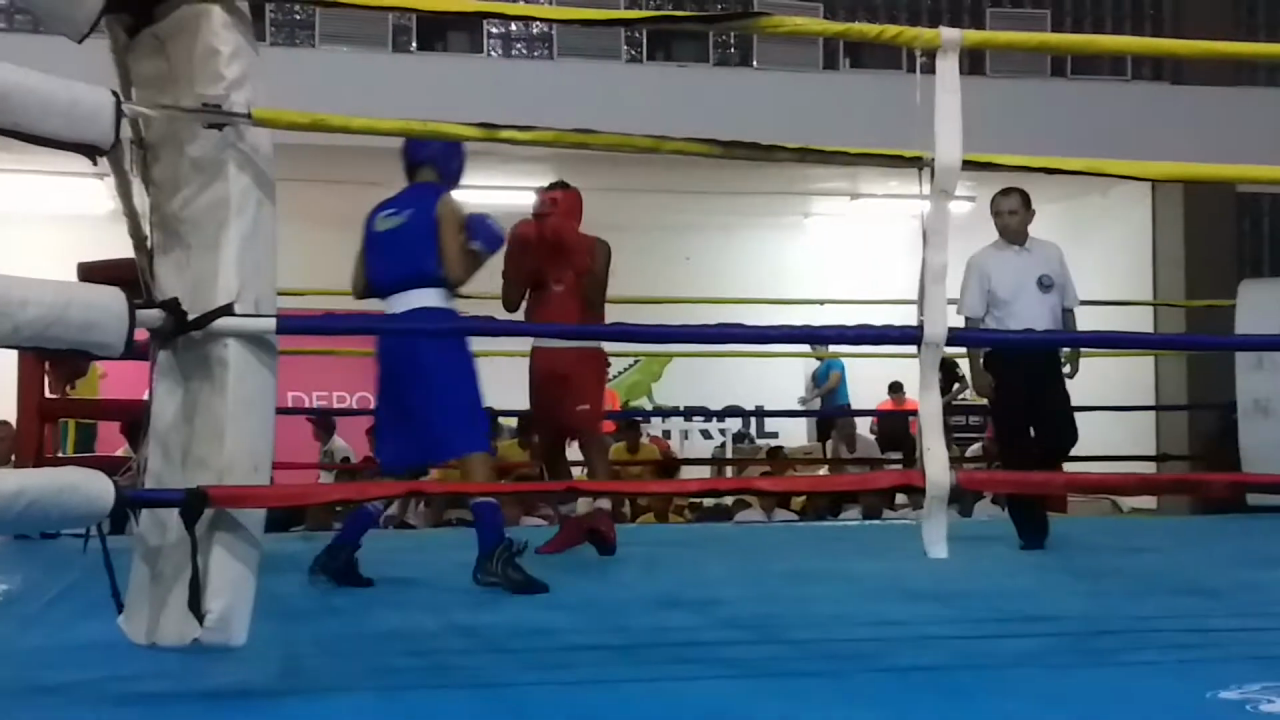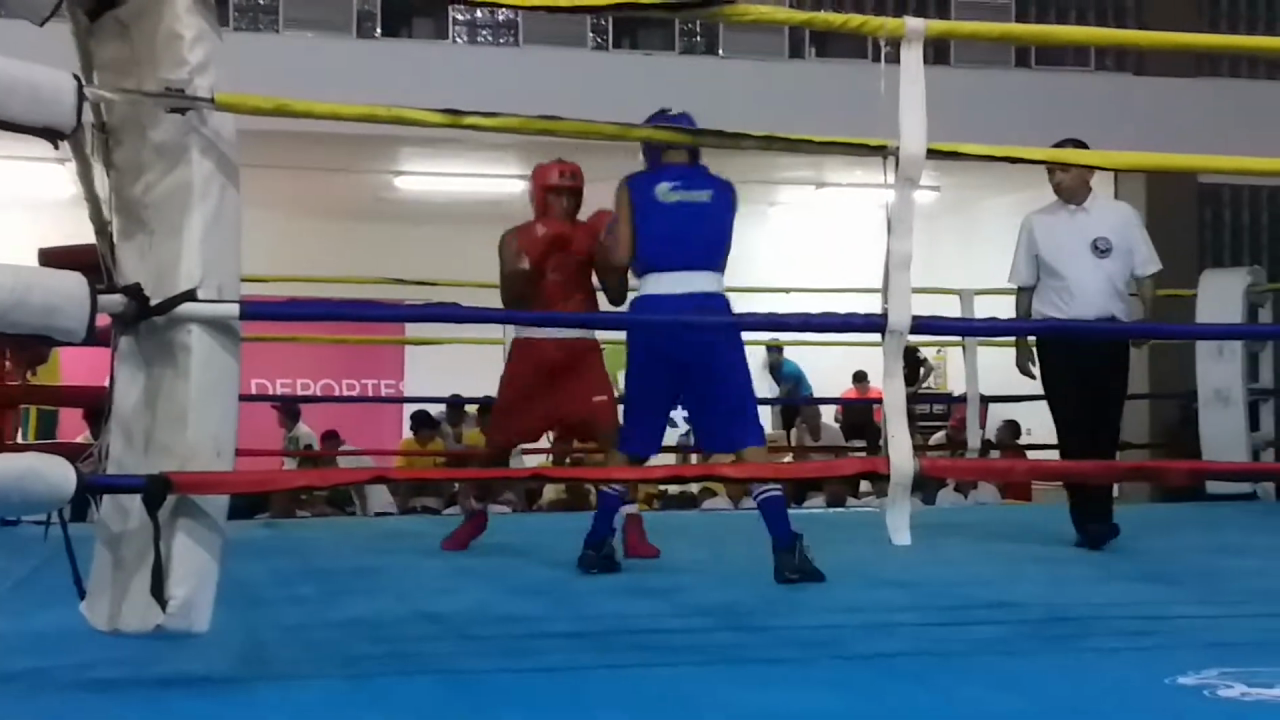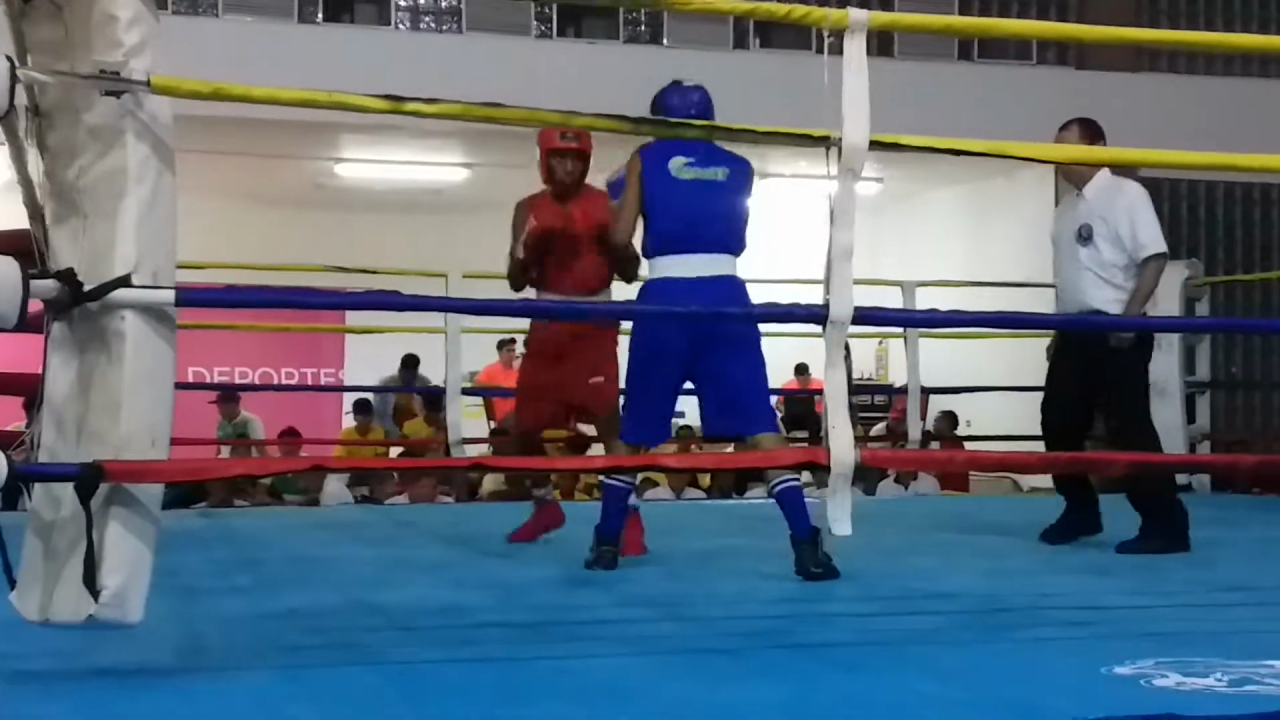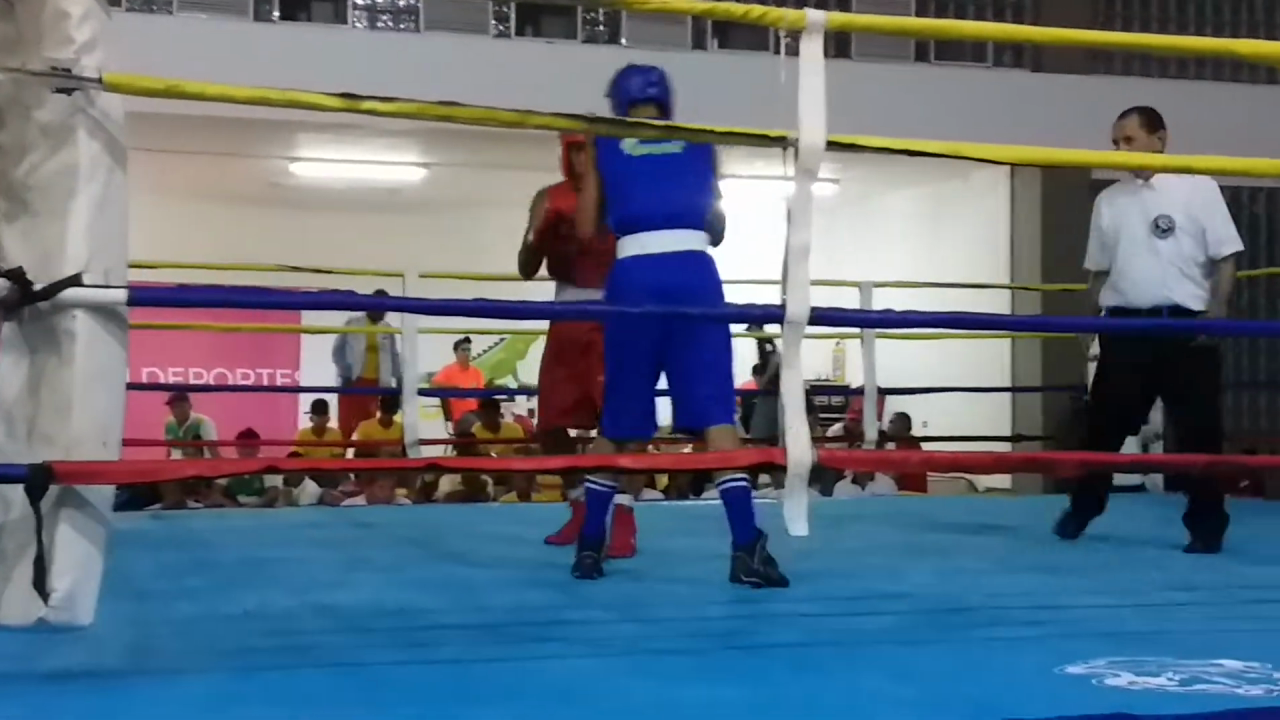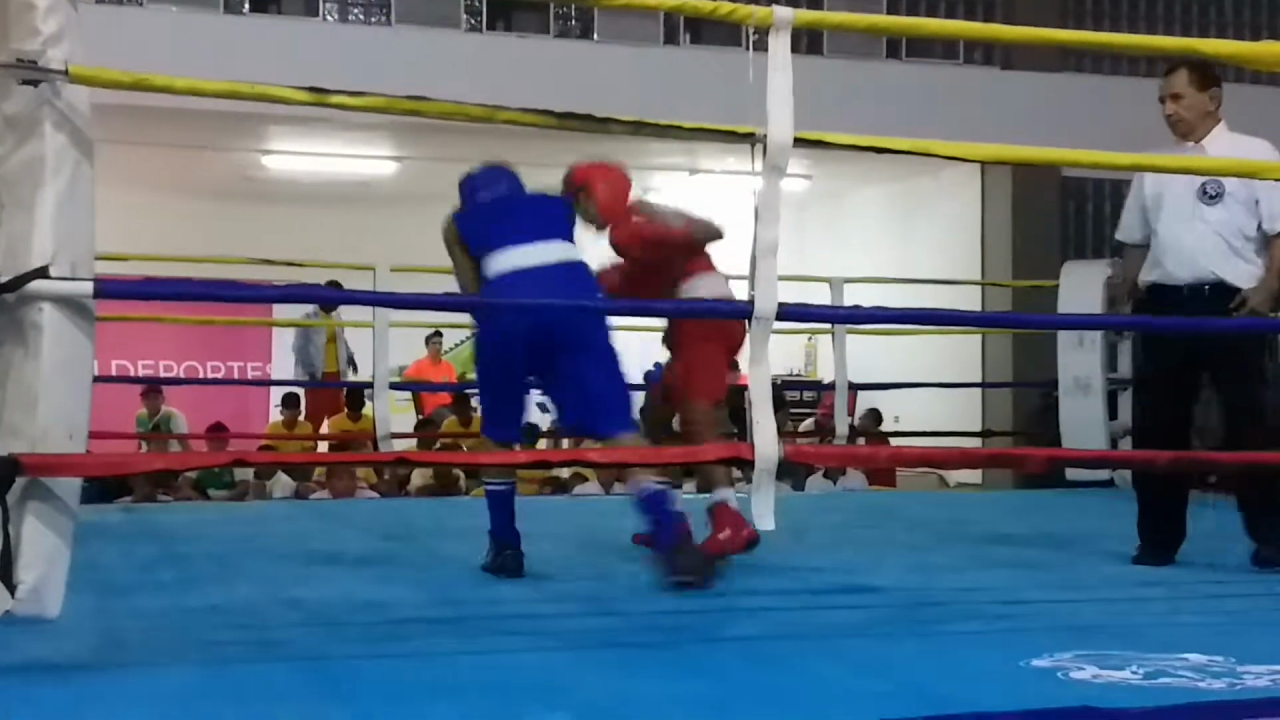
dt=1s
person 1, frame 1
left shoulder: (381, 214)
right shoulder: (443, 206)
left elbow: (361, 288)
right elbow: (456, 275)
right wrist: (480, 252)
left hip: (395, 333)
right hip: (436, 328)
left knee: (397, 456)
right knee: (472, 443)
left ankle: (339, 553)
right ankle: (494, 556)
person 1, frame 2
left shoulder: (633, 186)
right shoulder: (723, 190)
left elbow: (619, 258)
left hip: (653, 313)
right hip: (709, 312)
left knee: (635, 438)
right knee: (745, 434)
left ankle: (597, 544)
right ankle: (786, 550)
person 1, frame 3
left shoulder: (645, 158)
right shoulder: (739, 168)
left elbow: (620, 238)
left wrist: (623, 197)
left hip: (664, 297)
right hip: (723, 296)
left knee: (636, 426)
right knee: (759, 424)
left ankle: (606, 541)
right ankle: (806, 543)
person 1, frame 4
left shoulder: (602, 146)
right shoulder: (700, 146)
left elbow: (587, 230)
left hip: (634, 278)
right hip: (693, 275)
left knee: (618, 421)
right knee: (716, 414)
left ankle: (589, 547)
right ankle: (746, 549)
person 1, frame 5
left shoulder: (458, 222)
right shoulder: (555, 205)
left elbow: (475, 296)
left hip: (509, 302)
right hip: (574, 290)
left knee: (500, 433)
right knee: (616, 428)
left ankle: (505, 548)
right ankle: (673, 542)
person 2, frame 1
left shoulder: (1051, 254)
right shoulder: (982, 261)
left elbow: (1066, 307)
right elbow: (972, 321)
left wrist: (1074, 349)
right wrist: (976, 368)
left hip: (1046, 359)
right hip: (1005, 361)
left knee: (1060, 436)
right knee: (1016, 445)
left ankle: (1023, 509)
right ankle: (1031, 526)
person 2, frame 2
left shoulder: (1122, 216)
right shoulder: (1036, 223)
left elbow: (1144, 273)
right elbow: (1025, 287)
left wrist: (1147, 318)
right wrist: (1021, 341)
left hip: (1109, 335)
right hip: (1059, 337)
left knee: (1105, 431)
right knee: (1074, 427)
left ankle: (1093, 518)
right ankle: (1090, 520)
person 2, frame 3
left shoulder: (1126, 194)
right shoulder: (1066, 209)
left elbow: (1154, 258)
left wrist: (1131, 315)
right wrist: (1058, 333)
left hip: (1118, 332)
right hip: (1077, 332)
left knee: (1129, 428)
right knee: (1058, 420)
left ankle: (1166, 527)
right ankle: (1081, 511)
person 2, frame 4
left shoulder: (1198, 189)
right shoulder: (1109, 200)
left elbow: (1226, 257)
right elbow: (1098, 270)
left wrist: (1216, 312)
left hip: (1183, 325)
right hip: (1125, 326)
left knee: (1197, 427)
right knee: (1105, 418)
left ankle: (1206, 524)
right ankle: (1084, 505)
person 2, frame 5
right shoulder: (1154, 169)
right elbow: (1135, 241)
right wrist: (1124, 296)
left hip: (1230, 304)
right hip: (1165, 305)
right knee: (1157, 424)
right ankle: (1159, 537)
person 3, frame 1
left shoulder: (595, 248)
right shoulder: (532, 248)
left elbow: (594, 305)
right elbow: (510, 303)
left wrist: (578, 257)
right wrist: (516, 255)
left hip: (584, 354)
right hip: (544, 356)
left knee: (587, 428)
right knee: (550, 445)
left ankle: (601, 518)
right ankle: (571, 522)
person 3, frame 2
left shoulder: (587, 235)
right shoulder: (516, 239)
left elbow: (617, 296)
right elbow: (511, 301)
right wrist: (533, 257)
left hip: (579, 348)
right hip: (531, 349)
left knee: (610, 431)
right knee: (497, 440)
left ankle: (632, 529)
right ankle: (473, 515)
person 3, frame 3
left shoulder: (603, 204)
right shoulder: (528, 210)
left elbow: (629, 271)
right elbow: (516, 282)
left wrist: (613, 239)
right wrist: (528, 242)
left hip: (592, 324)
right hip: (546, 325)
left knee: (606, 415)
right knee: (523, 428)
left ankle: (627, 518)
right ankle: (546, 507)
person 3, frame 4
right shoulder: (549, 200)
right elbow: (526, 270)
right wrist: (539, 232)
right hip: (568, 318)
right knee: (550, 424)
left ankle: (622, 520)
right ankle: (581, 511)
person 3, frame 5
left shoulder: (635, 217)
right shoulder: (625, 228)
left elbow: (710, 232)
left wrist: (659, 243)
left hip: (706, 314)
right hip: (700, 316)
left knee: (696, 417)
left ankle: (731, 520)
